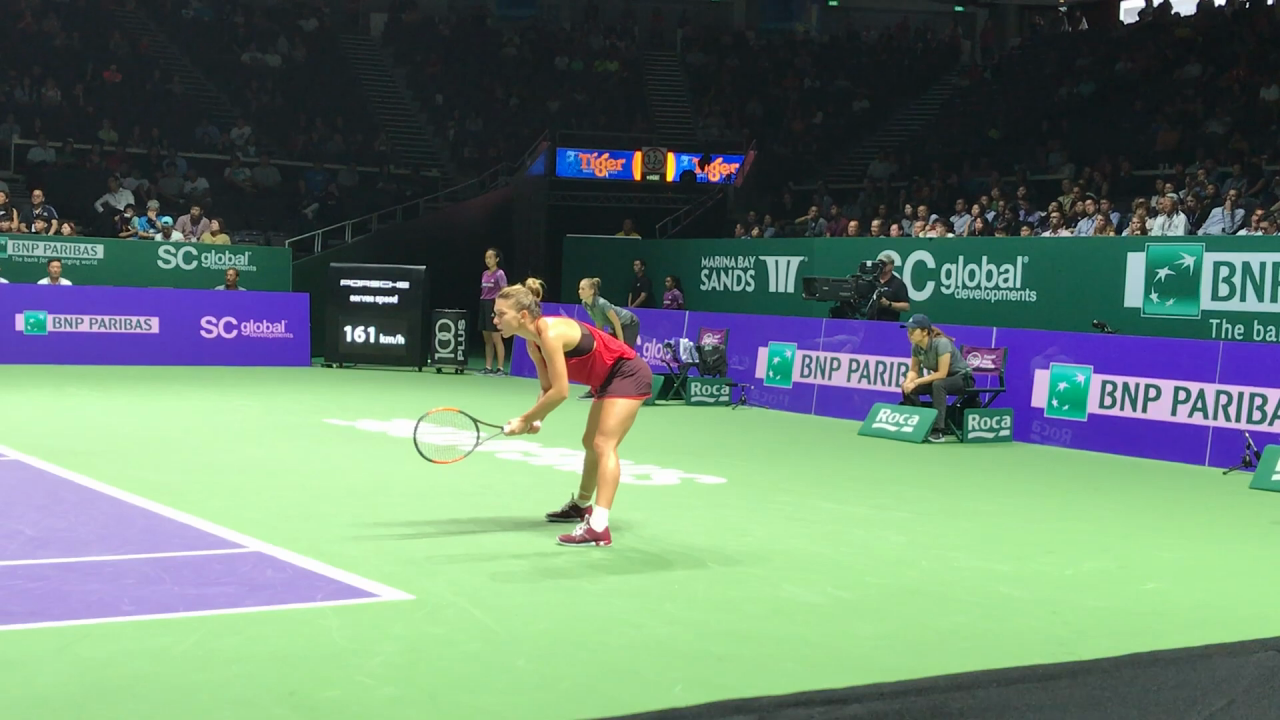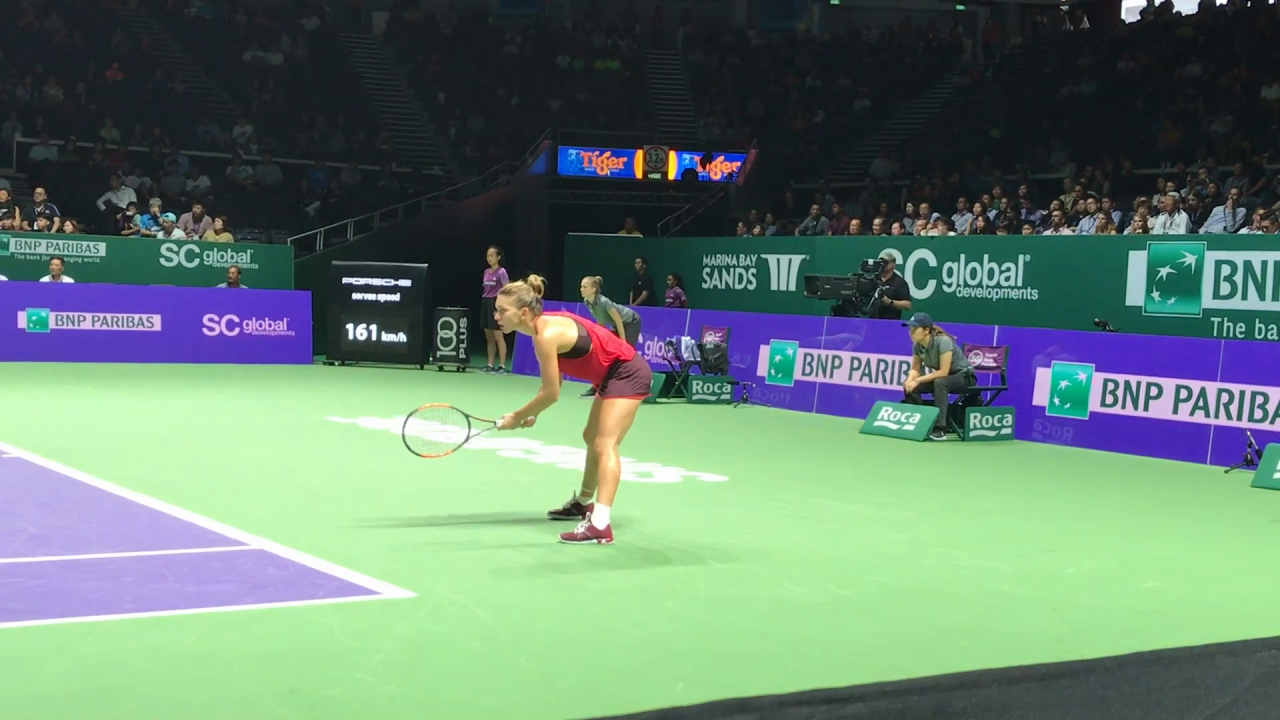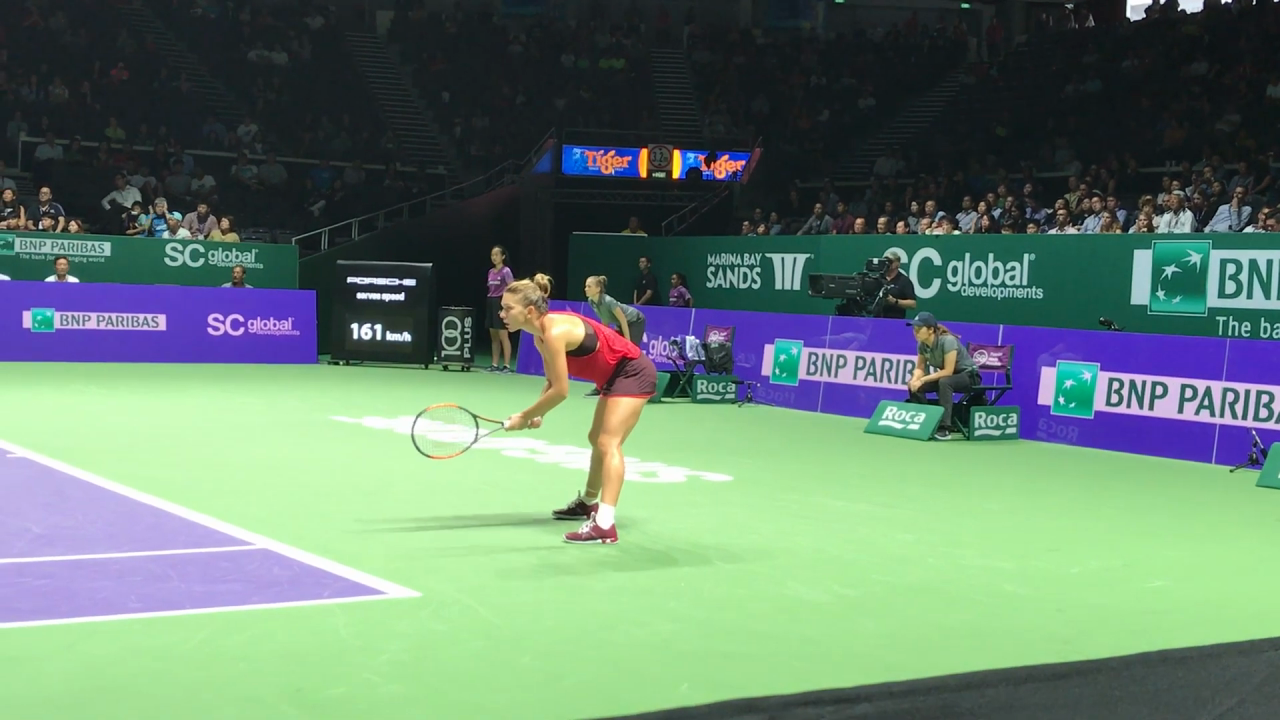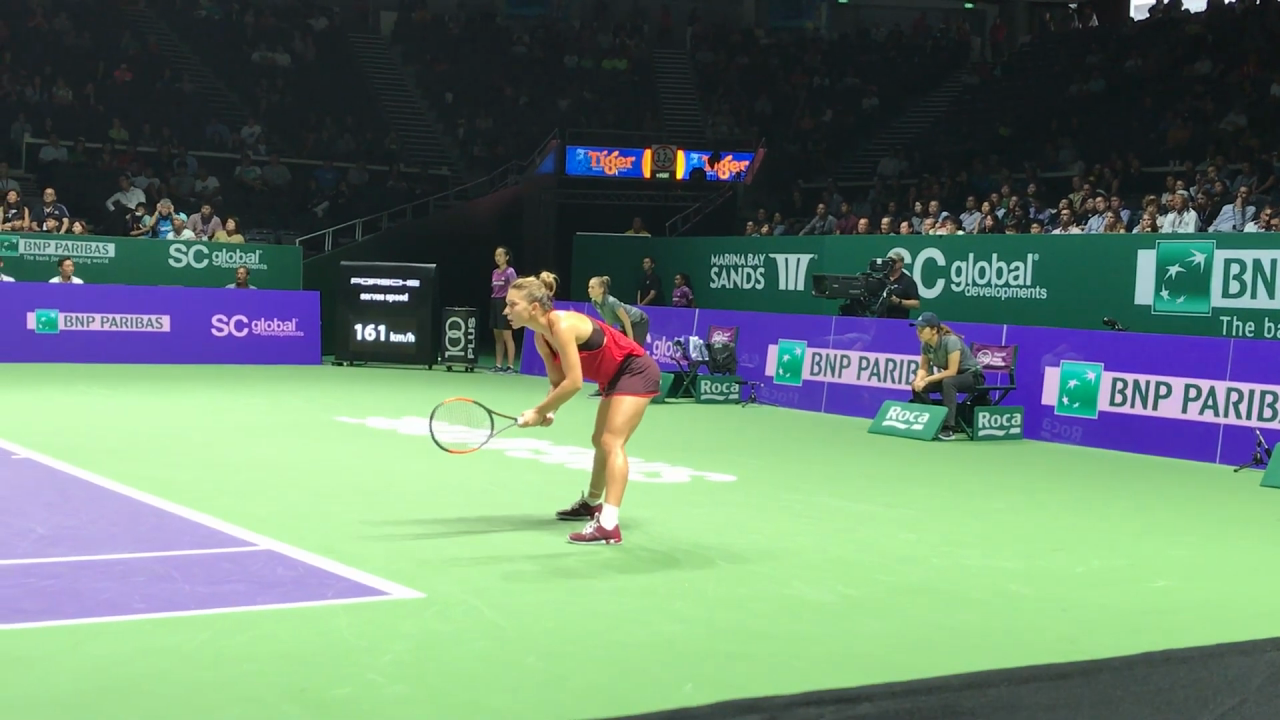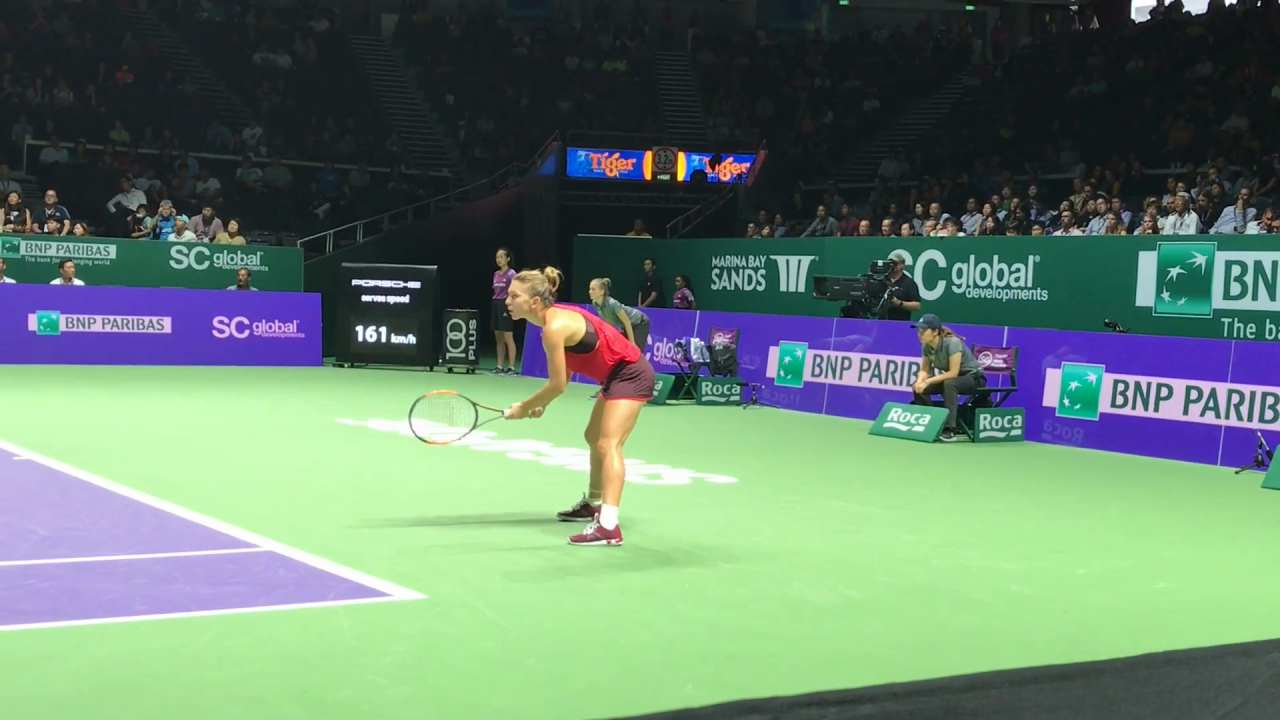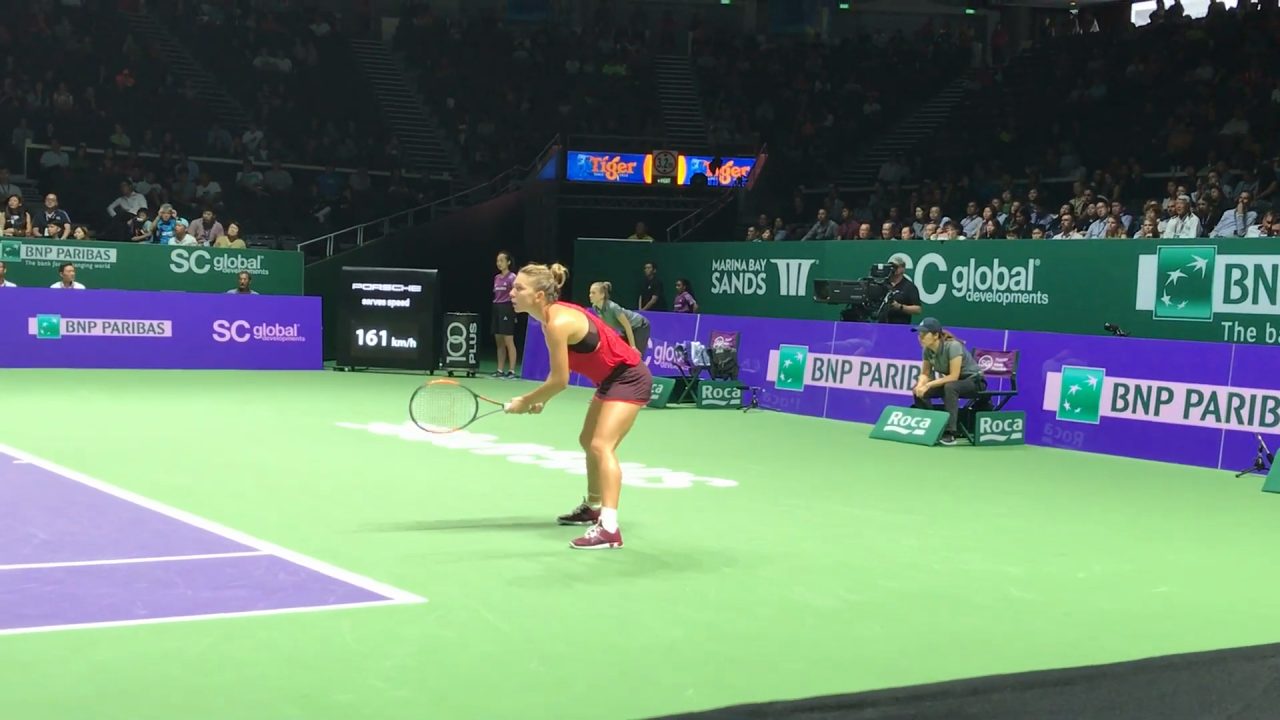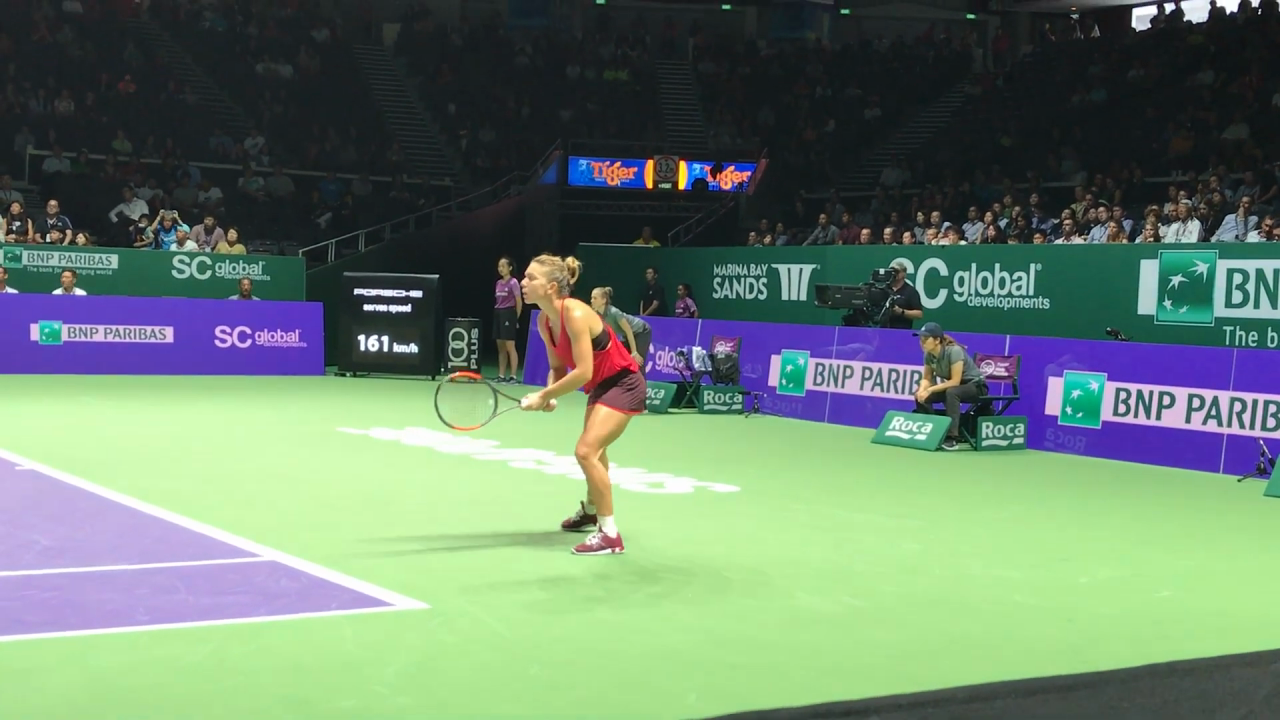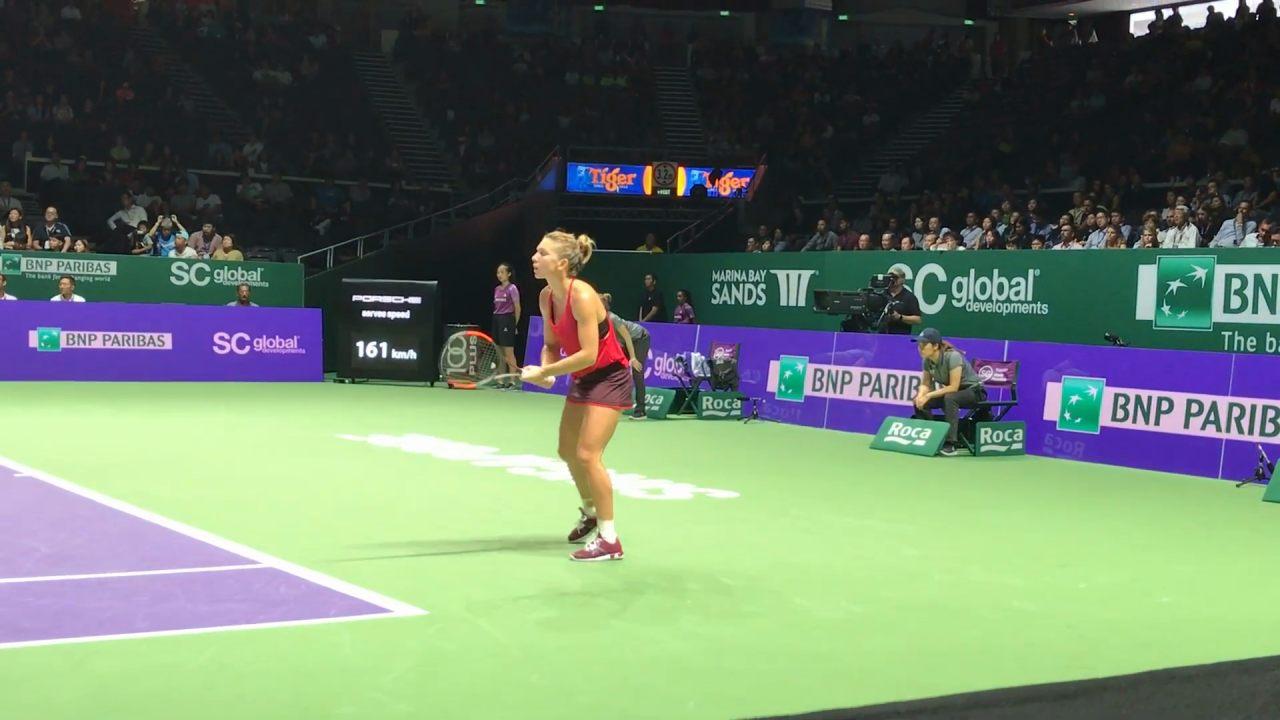
dt=0.4s
person 1, frame 1
left shoulder: (550, 332)
right shoulder: (533, 342)
left elbow: (560, 392)
right elbow: (548, 388)
left wrist: (525, 419)
right wrist: (536, 419)
left hip: (628, 373)
right hip: (608, 379)
left knee: (604, 445)
right knee: (591, 443)
left ankle: (598, 527)
right ankle: (581, 506)
person 1, frame 2
left shoulder: (547, 334)
right shoulder: (541, 329)
left elbow: (551, 393)
right elbow: (550, 383)
left wrist: (517, 417)
right wrist: (532, 414)
left hip: (628, 373)
right hip: (612, 375)
left knee: (605, 444)
right knee: (592, 438)
left ankle: (600, 525)
right ankle: (583, 502)
person 1, frame 3
left shoulder: (554, 331)
right shoulder: (542, 333)
left elbow: (560, 391)
right elbow: (553, 383)
left wrist: (525, 417)
right wrist: (538, 414)
left hip: (633, 372)
right hip: (616, 375)
left knee: (608, 443)
right knee: (597, 440)
left ankle: (604, 524)
right ankle: (588, 503)
person 1, frame 4
left shoulder: (562, 325)
right shoulder: (541, 337)
left elbow: (574, 382)
right elbow: (558, 382)
left wrist: (539, 411)
right wrist: (548, 411)
left hip: (636, 371)
right hip: (616, 377)
left knee: (612, 443)
right knee: (600, 441)
left ankle: (608, 525)
right ankle: (592, 503)
person 1, frame 5
left shoulder: (555, 326)
right shoulder: (552, 321)
left elbow: (558, 385)
right elbow: (561, 377)
left wrist: (524, 407)
right wrist: (539, 405)
left hip: (631, 374)
right hip: (618, 374)
left knee: (608, 445)
right knee: (594, 438)
left ankle: (608, 525)
right ankle: (592, 504)
person 1, frame 6
left shoulder: (558, 323)
right shoulder: (553, 317)
left elbow: (560, 381)
right elbow: (561, 372)
left wrist: (525, 401)
right wrist: (540, 400)
left hip: (628, 377)
right hip: (613, 378)
left knee: (602, 445)
right knee: (588, 440)
left ankle: (609, 528)
right ankle: (592, 507)
person 1, frame 7
left shoulder: (576, 315)
right shoulder: (544, 321)
left elbow: (583, 373)
right elbow: (558, 367)
left wrist: (543, 395)
right wrist: (548, 395)
left hip: (624, 384)
right hip: (602, 386)
left knee: (586, 451)
right knee: (592, 451)
left ankle: (610, 534)
right ankle: (591, 510)
person 1, frame 8
left shoulder: (582, 297)
right shoulder: (546, 297)
left elbow: (589, 355)
right elbow: (552, 344)
left wrist: (544, 372)
right wrist: (545, 370)
left hip: (609, 378)
right hip: (583, 380)
left knee: (587, 455)
right knee: (567, 451)
left ankle: (609, 540)
right ankle: (592, 513)
